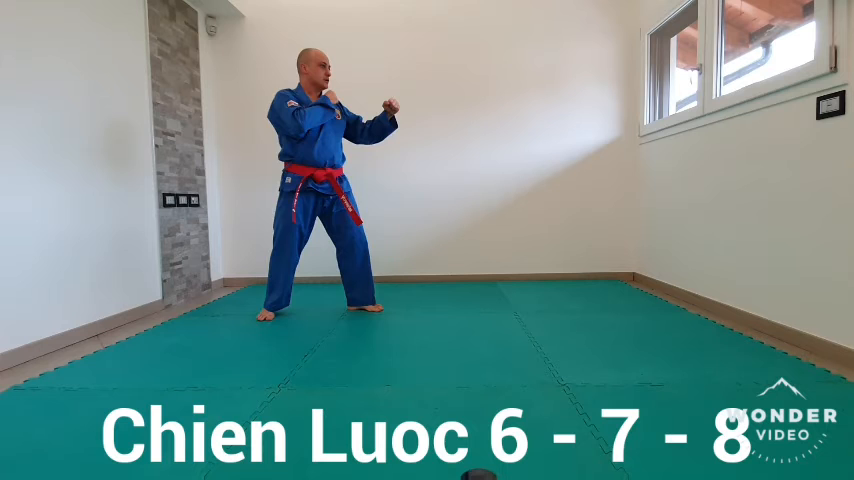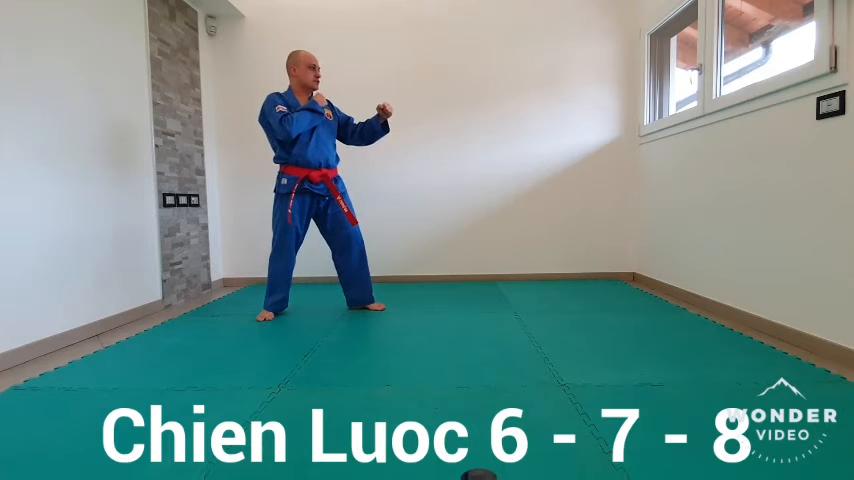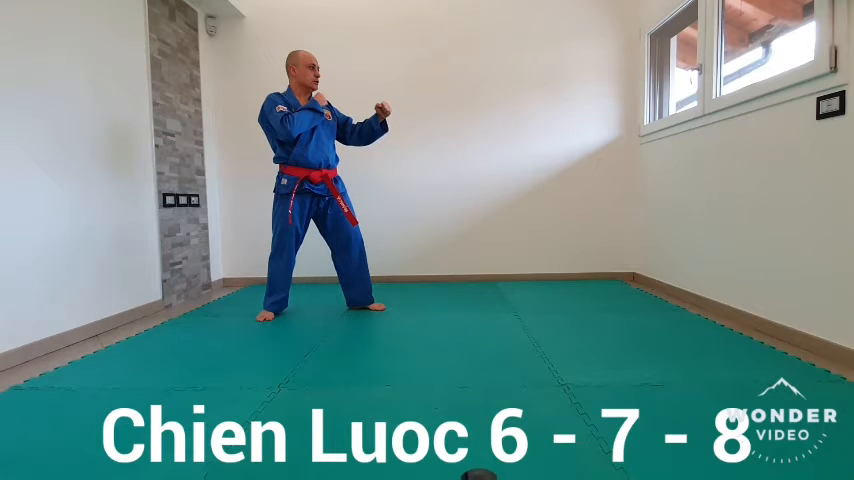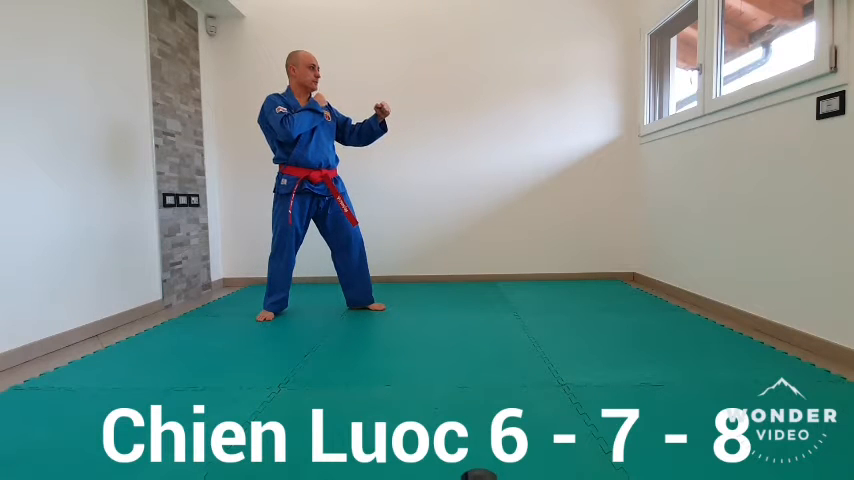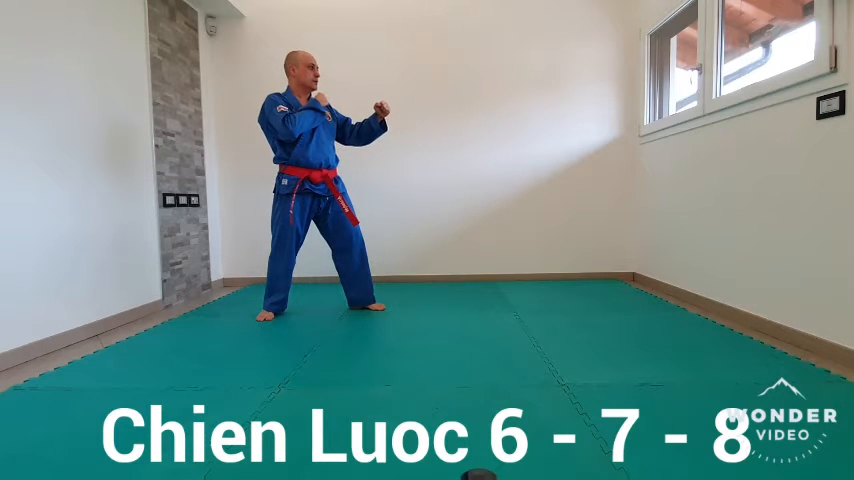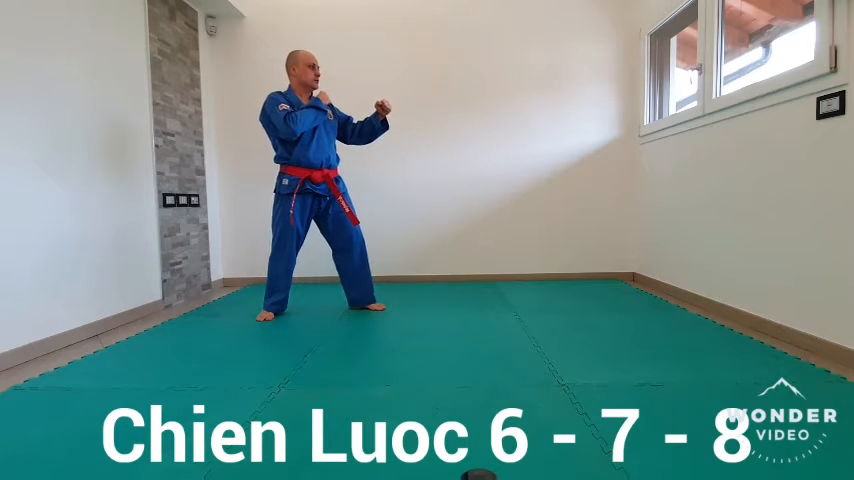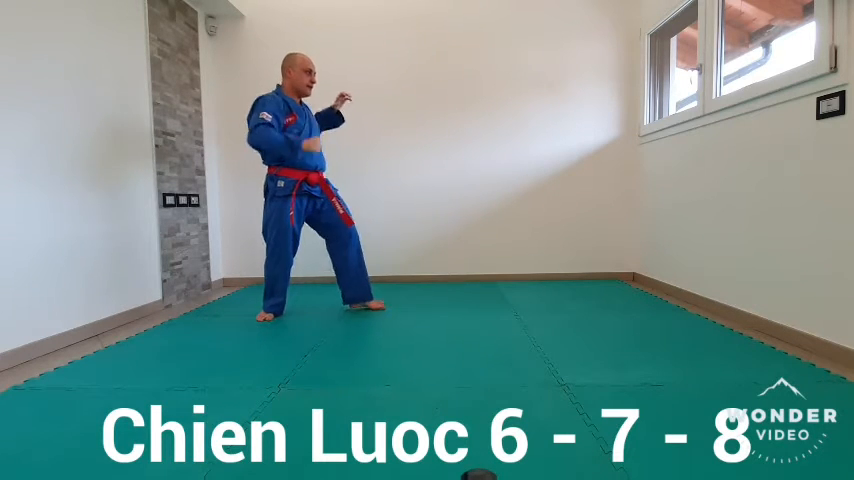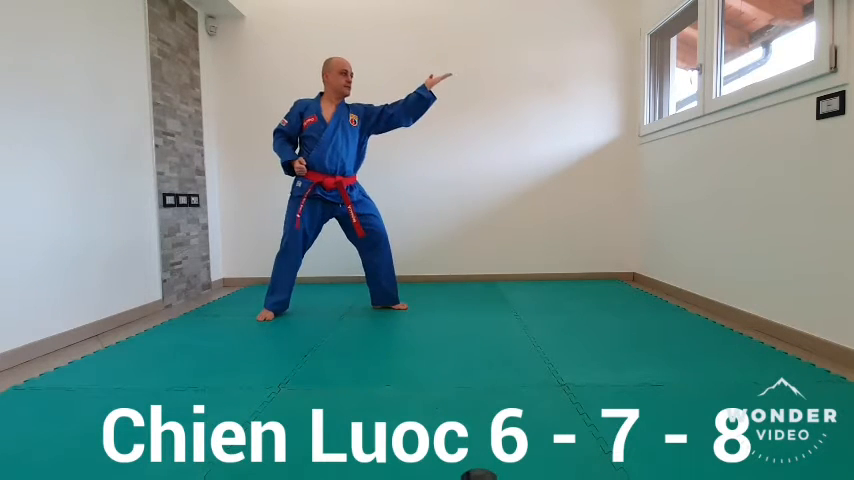
dt=0.7s
person 1, frame 1
left shoulder: (335, 105)
right shoulder: (285, 98)
left elbow: (363, 133)
right elbow: (298, 124)
left wrist: (387, 116)
right wrist: (326, 104)
left hip: (336, 184)
right hip: (298, 185)
left knee: (354, 241)
right knee: (286, 246)
left ankle: (361, 299)
right ankle: (273, 305)
person 1, frame 2
left shoulder: (326, 106)
right shoulder: (276, 102)
left elbow: (355, 134)
right elbow: (286, 129)
left wrist: (379, 120)
right wrist: (314, 108)
left hip: (330, 185)
right hip: (294, 186)
left knee: (351, 242)
right knee: (284, 247)
left ankle: (361, 299)
right ankle: (273, 305)
person 1, frame 3
left shoulder: (325, 106)
right shoulder: (275, 102)
left elbow: (354, 134)
right elbow: (288, 129)
left wrist: (378, 119)
right wrist: (315, 107)
left hip: (330, 185)
right hip: (294, 186)
left knee: (350, 242)
right knee: (284, 247)
left ankle: (361, 299)
right ankle: (273, 305)
person 1, frame 4
left shoulder: (324, 107)
right shoulder: (275, 103)
left elbow: (353, 135)
right elbow: (287, 130)
left wrist: (377, 119)
right wrist: (314, 108)
left hip: (330, 185)
right hip: (294, 187)
left knee: (350, 242)
right knee: (284, 247)
left ankle: (361, 299)
right ankle: (273, 306)
person 1, frame 5
left shoulder: (323, 107)
right shoulder: (275, 103)
left elbow: (353, 135)
right elbow: (289, 129)
left wrist: (377, 119)
right wrist: (316, 107)
left hip: (330, 185)
right hip: (294, 187)
left knee: (351, 241)
right knee: (284, 248)
left ankle: (362, 299)
right ankle: (273, 306)
person 1, frame 6
left shoulder: (326, 106)
right shoulder: (276, 101)
left elbow: (354, 133)
right elbow: (291, 127)
left wrist: (378, 117)
right wrist: (317, 105)
left hip: (331, 185)
right hip: (295, 186)
left knee: (351, 241)
right knee: (284, 247)
left ankle: (362, 298)
right ankle: (273, 306)
person 1, frame 7
left shoulder: (303, 108)
right shoulder: (270, 102)
right elbow: (258, 136)
left wrist: (334, 110)
right wrist: (300, 146)
left hip: (318, 187)
right hip: (286, 188)
left knee: (345, 236)
right knee: (281, 249)
left ankle: (359, 296)
right ankle: (272, 307)
person 1, frame 8
left shoulder: (361, 114)
right shoulder: (303, 108)
left elbow: (400, 114)
right elbow: (281, 137)
left wrist: (425, 90)
right wrist: (292, 160)
left hip: (348, 192)
right hip: (309, 190)
left knee: (376, 240)
right knee: (291, 247)
left ankle: (385, 298)
right ankle: (274, 305)
